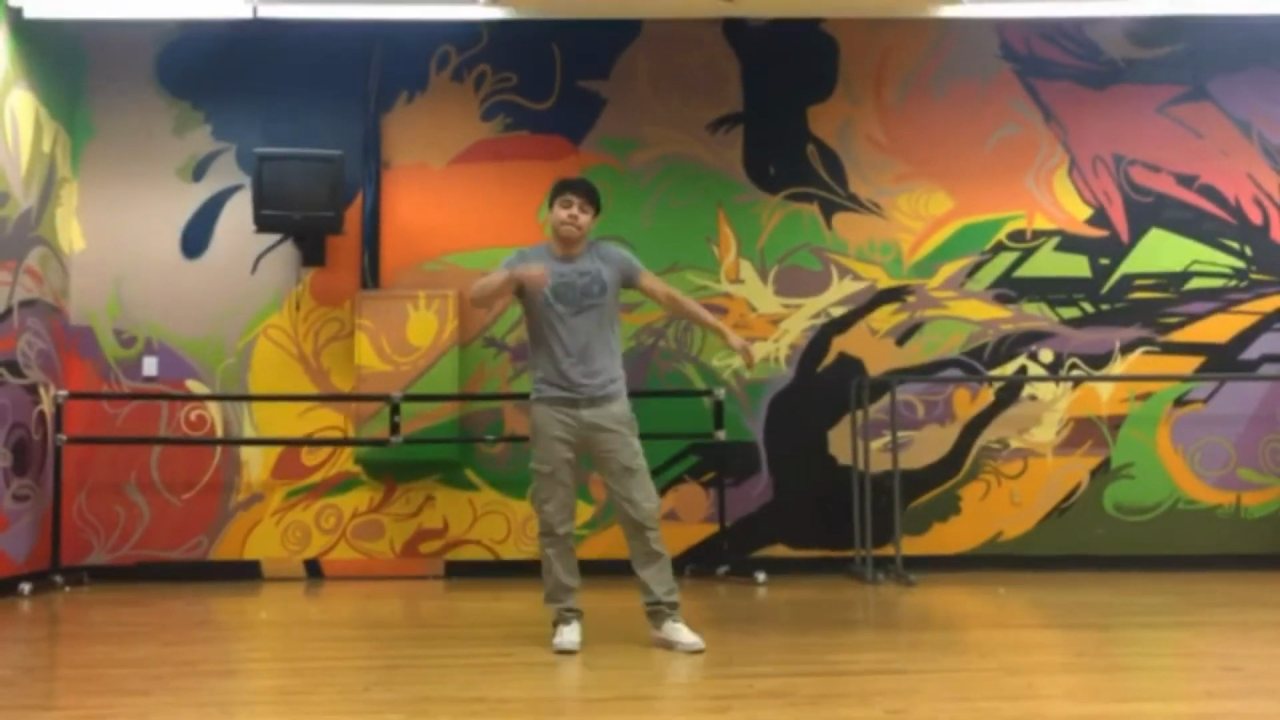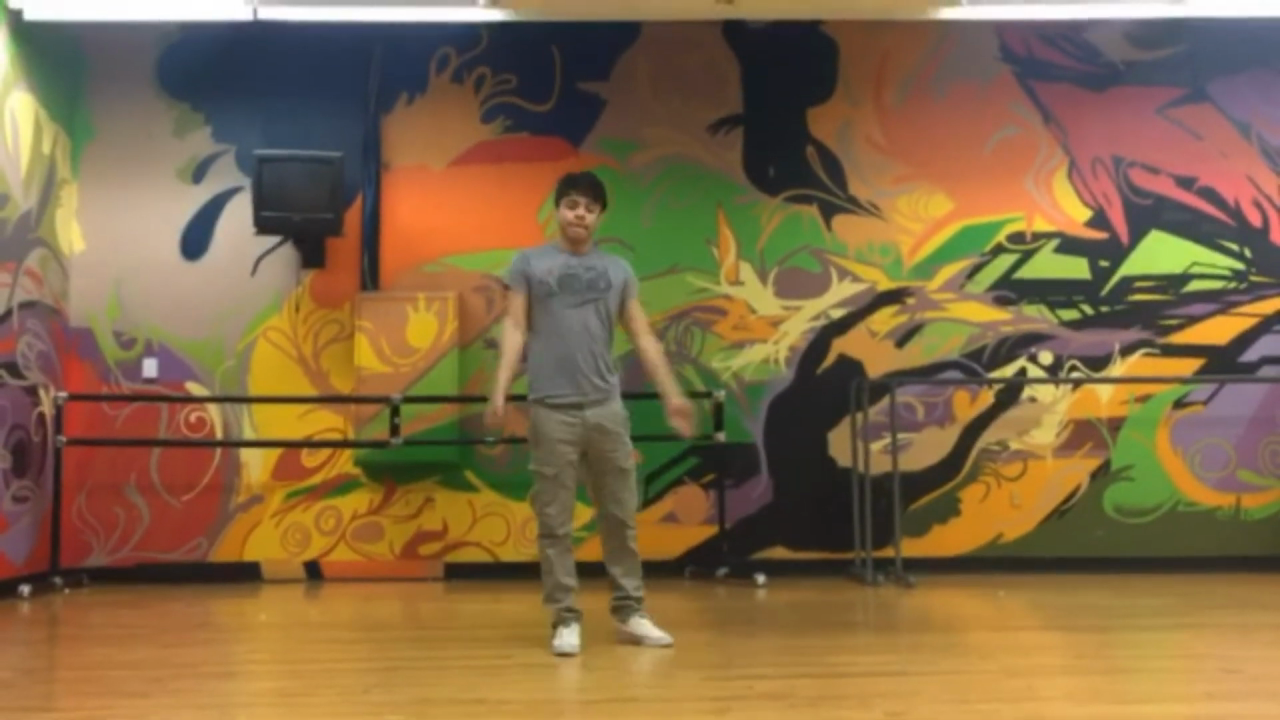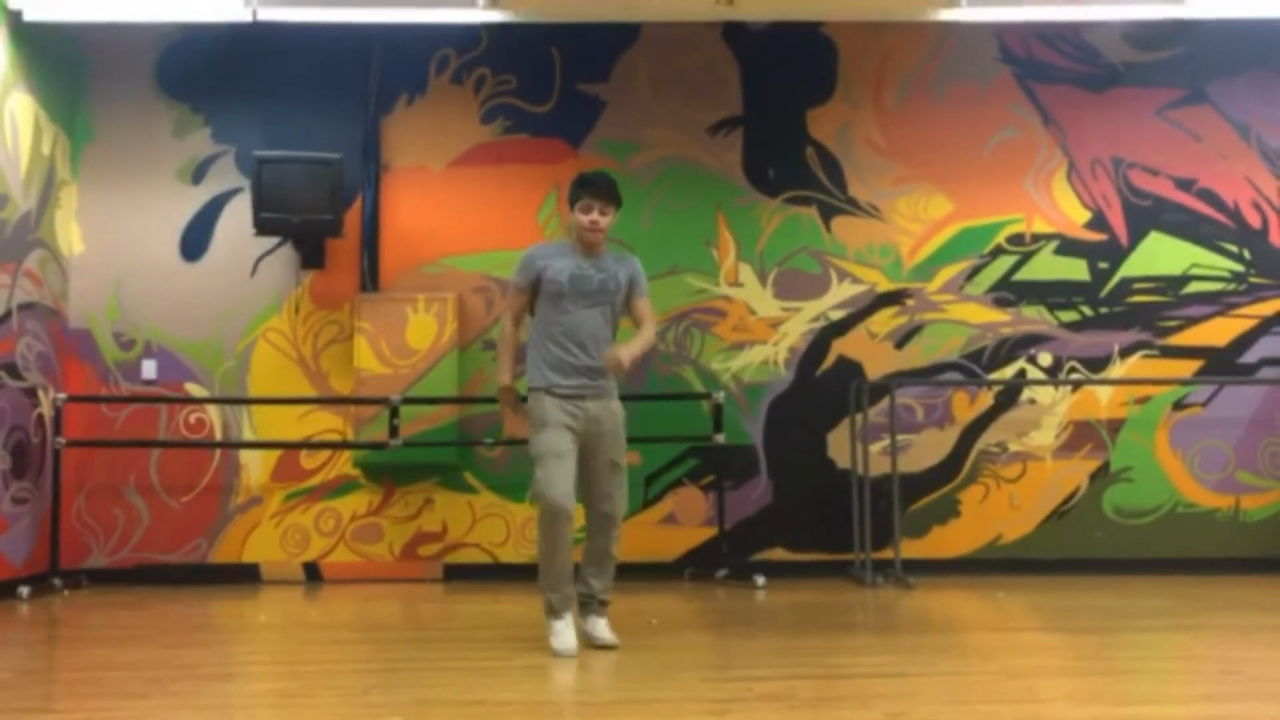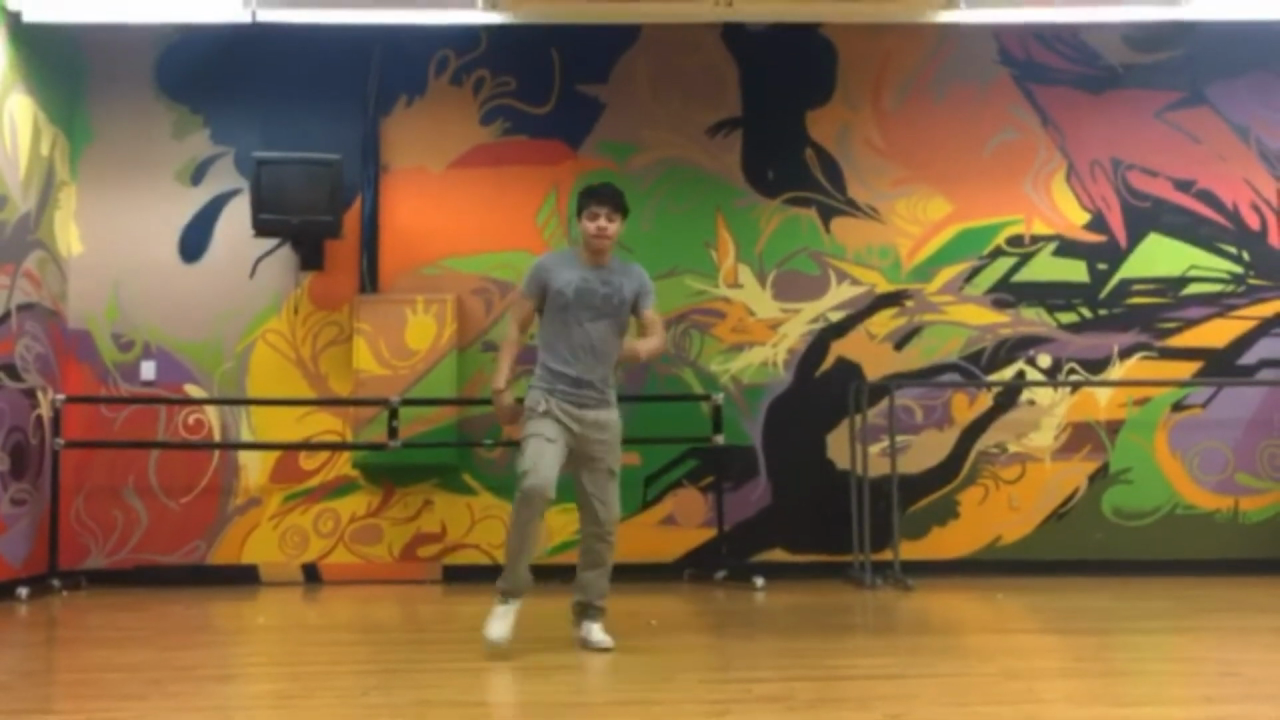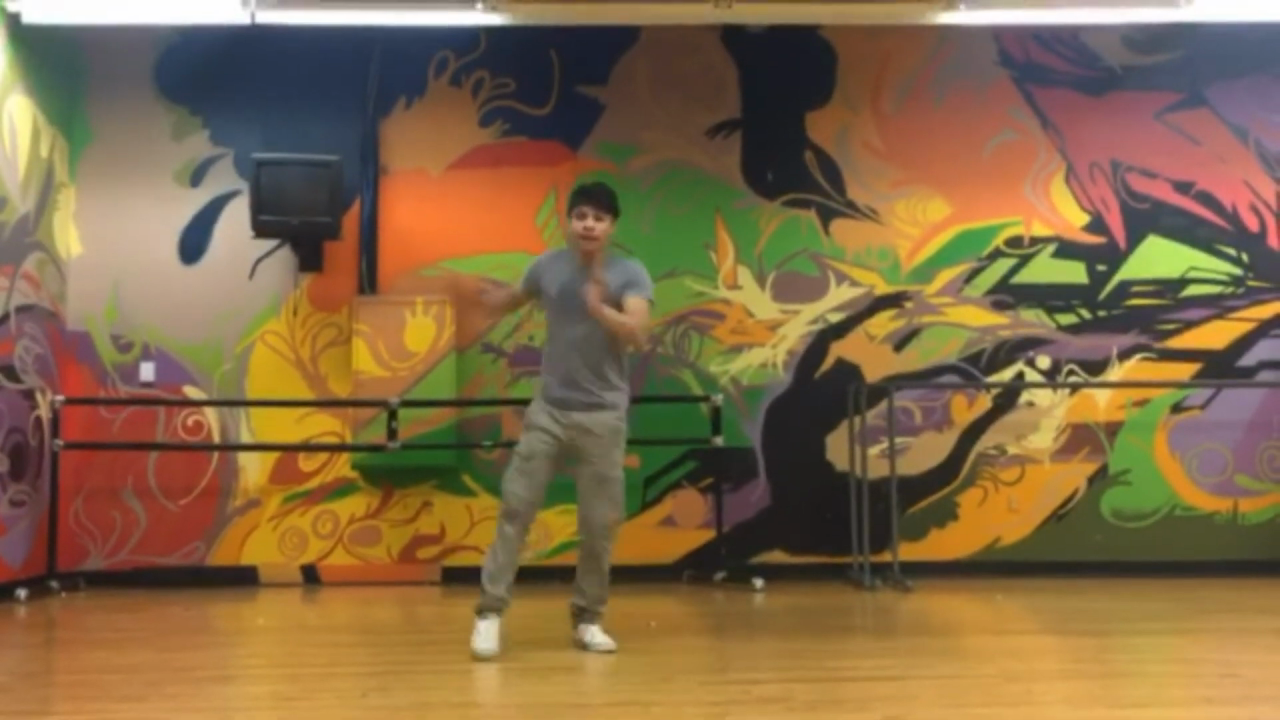
dt=0.2s
person 1, frame 1
left shoulder: (613, 258)
right shoulder: (525, 261)
left elbow: (669, 297)
right elbow: (477, 298)
left wrist: (726, 333)
right wrist: (515, 278)
left hip: (609, 406)
right hip: (551, 410)
left knee: (640, 512)
right knee: (555, 521)
left ankle: (666, 616)
right ankle: (566, 618)
person 1, frame 2
left shoulder: (618, 268)
right shoulder: (528, 263)
left elbow: (642, 335)
right elbow: (515, 330)
left wrist: (672, 392)
right wrist: (499, 390)
left hip: (607, 407)
right hip: (552, 409)
left knee: (620, 515)
right knee: (556, 521)
left ankle: (630, 613)
right ankle: (566, 620)
person 1, frame 3
left shoulder: (627, 266)
right shoulder: (541, 258)
left elbow: (648, 324)
right elbow: (509, 320)
left wrist: (632, 349)
right wrist: (504, 378)
left hip: (602, 403)
right hip: (550, 399)
left knee: (607, 513)
right knee: (556, 503)
left ankle: (593, 611)
right ankle: (559, 613)
person 1, frame 4
left shoulder: (636, 279)
right shoulder: (550, 266)
left elbow: (659, 336)
right elbow: (517, 325)
left wrist: (640, 346)
right wrist: (502, 386)
left hip: (602, 412)
right hip: (549, 404)
left knee: (603, 519)
right knee: (536, 491)
left ankle: (588, 616)
right ankle: (510, 594)
person 1, frame 5
left shoulder: (632, 273)
right shoulder: (550, 265)
left elbow: (635, 335)
right elbow: (510, 302)
left wrist: (599, 303)
right wrist: (477, 299)
left hip: (602, 413)
right hip: (549, 408)
left knee: (599, 521)
right knee: (516, 505)
left ankle: (586, 617)
right ankle: (491, 612)
